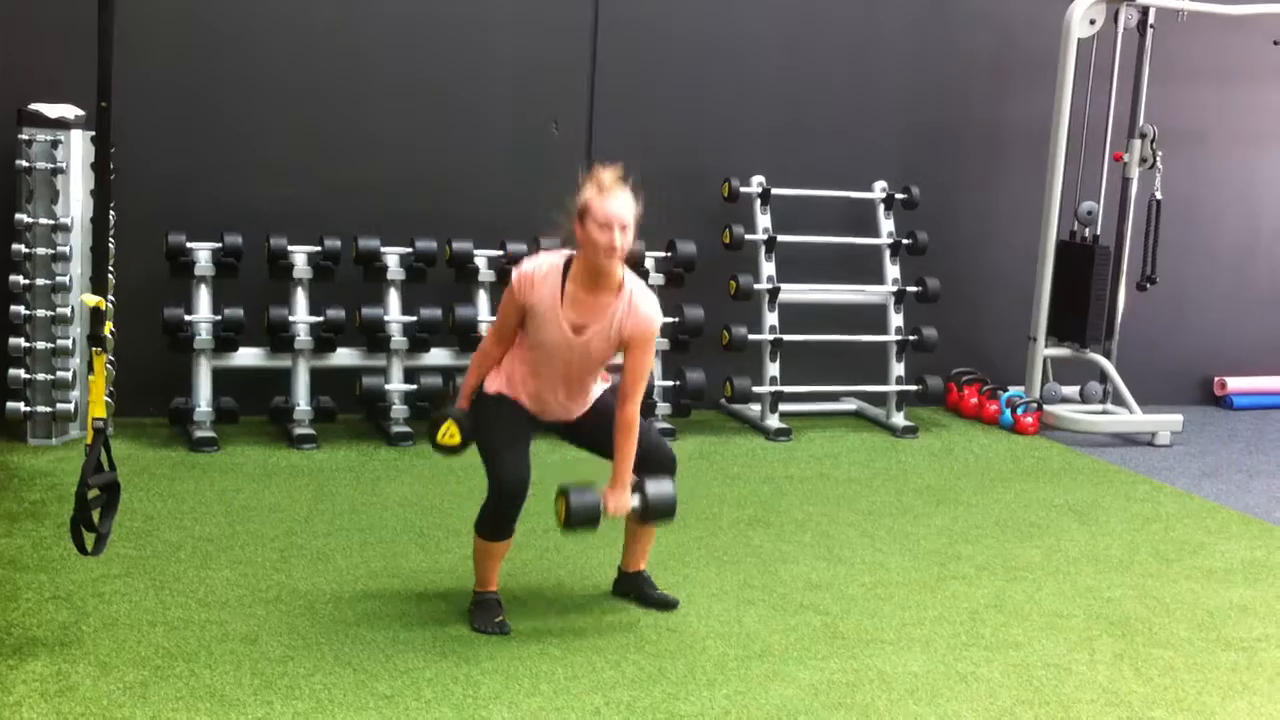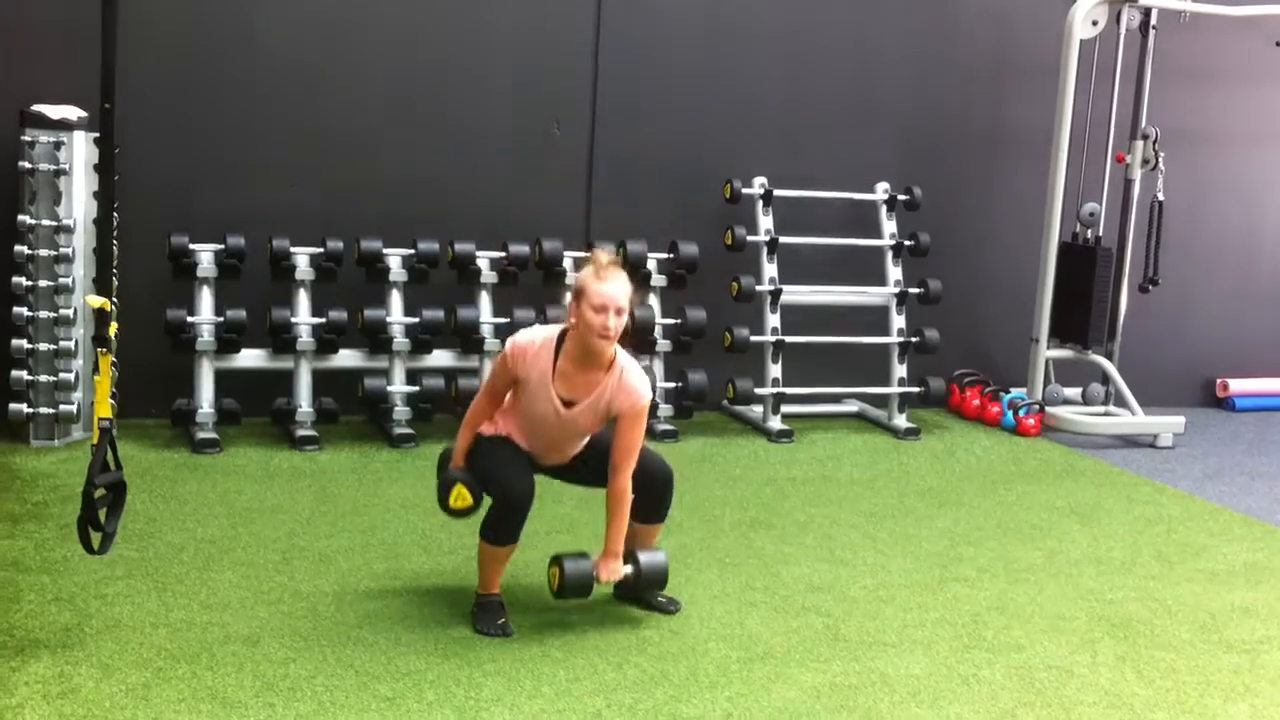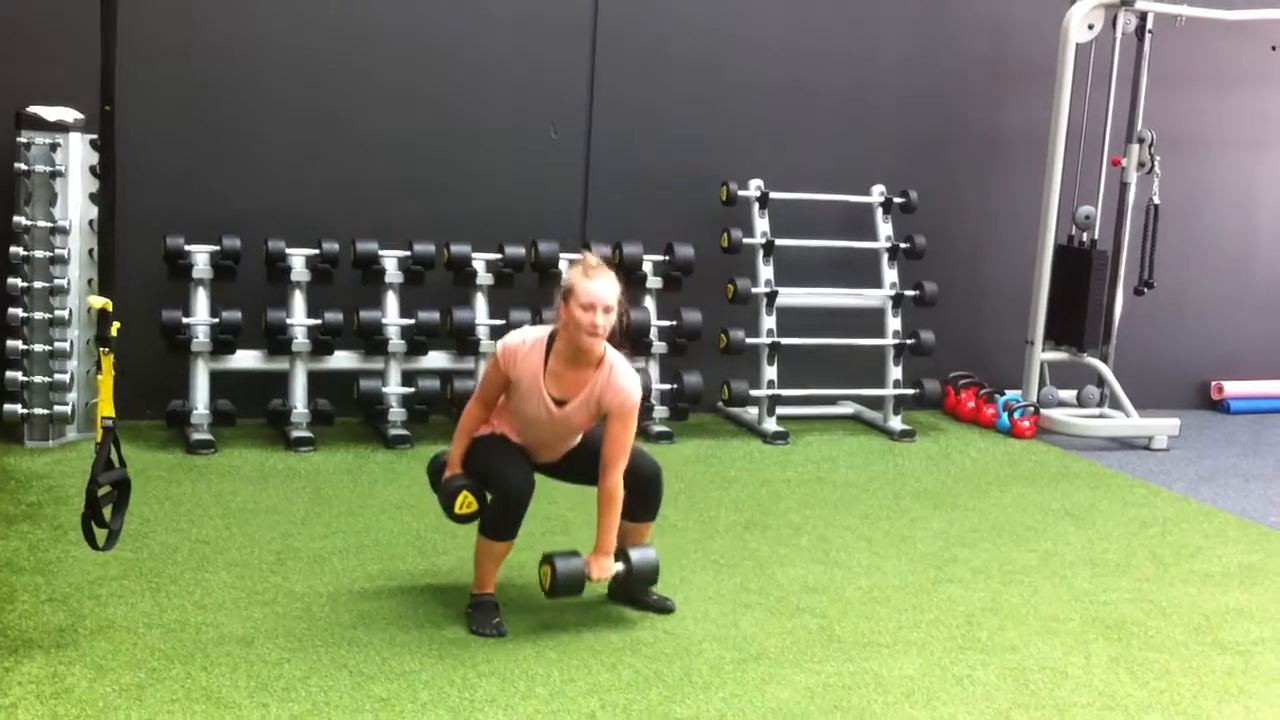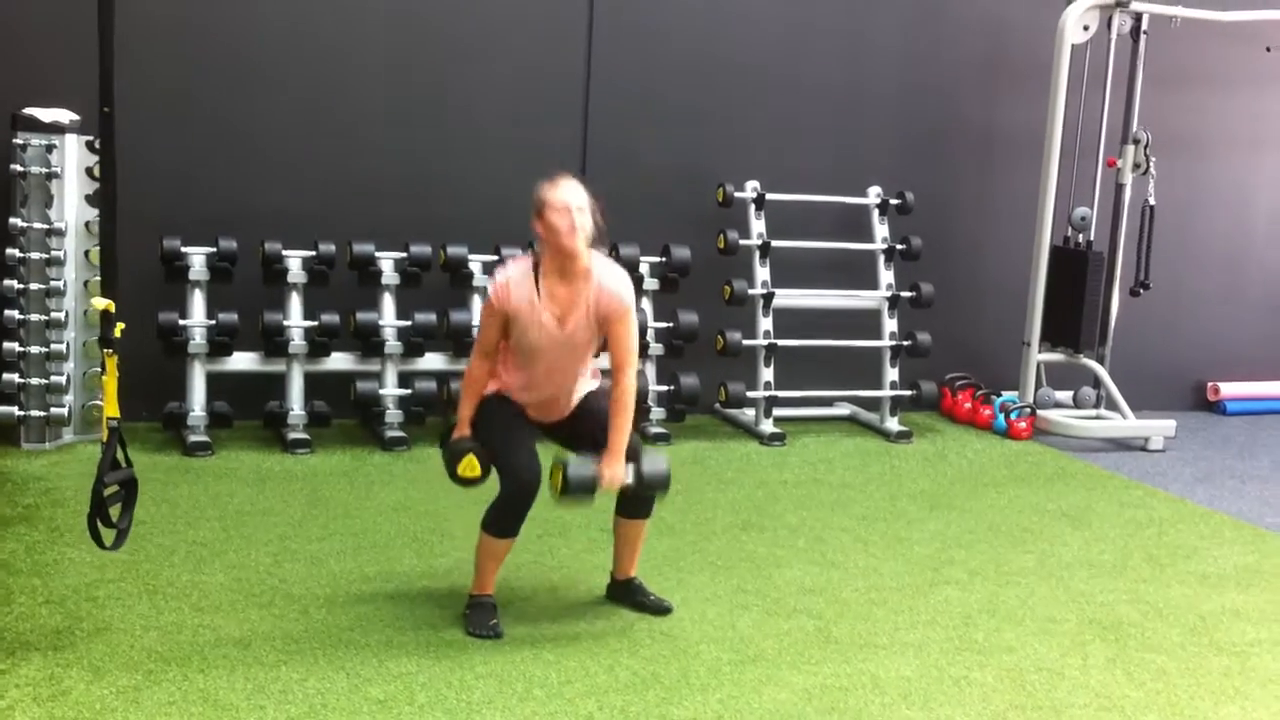
dt=0.3s
person 1, frame 1
left shoulder: (640, 306)
right shoulder: (533, 275)
left elbow: (628, 403)
right elbow: (497, 341)
left wrist: (618, 485)
right wrist: (463, 402)
left hip: (582, 402)
right hip: (511, 397)
left knee: (659, 462)
right knee: (509, 484)
left ankle: (633, 575)
right ankle: (484, 595)
person 1, frame 2
left shoulder: (632, 384)
right shoulder: (526, 347)
left elbow: (621, 478)
right elbow: (487, 400)
left wrist: (613, 555)
right wrist: (458, 458)
left hip: (574, 451)
right hip: (506, 442)
left knee: (656, 478)
right knee: (514, 491)
left ankle: (632, 582)
right ankle: (487, 597)
person 1, frame 3
left shoulder: (621, 382)
right shoulder: (517, 348)
left elbow: (612, 476)
right elbow: (481, 405)
left wrist: (604, 552)
right wrist: (454, 463)
left hip: (567, 447)
right hip: (501, 441)
left knee: (645, 475)
right knee: (514, 486)
left ankle: (624, 582)
right ankle: (482, 596)
person 1, frame 4
left shoulder: (611, 284)
right shoulder: (509, 282)
left elbow: (625, 374)
right elbow: (482, 359)
left wrist: (615, 453)
right wrist: (463, 425)
left hip: (575, 397)
right hip: (511, 399)
right knee: (521, 483)
left ankle: (624, 580)
right ankle: (480, 598)
